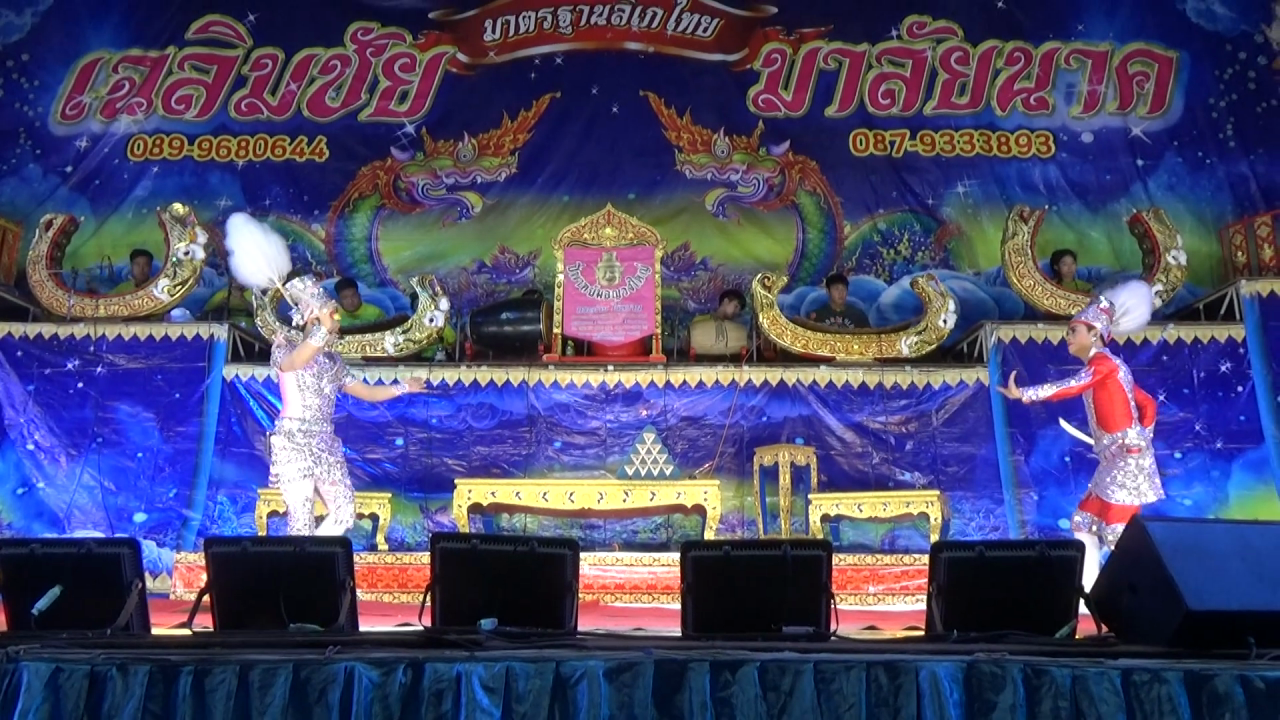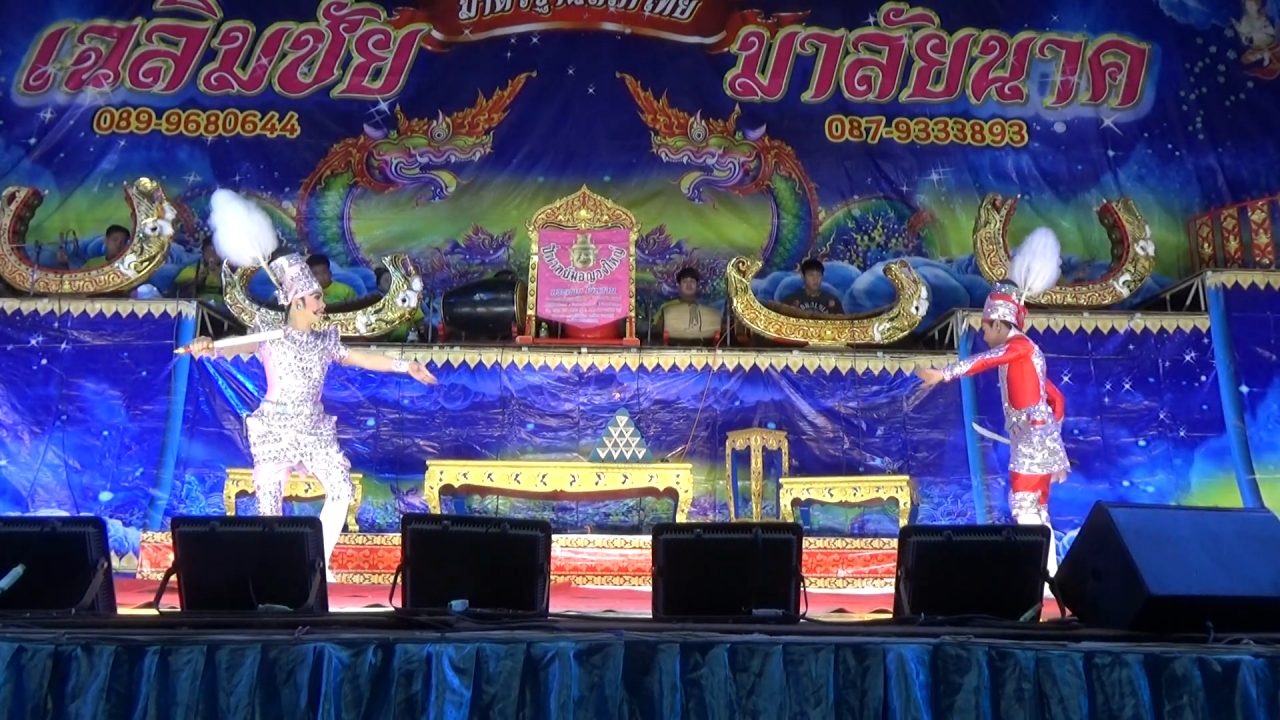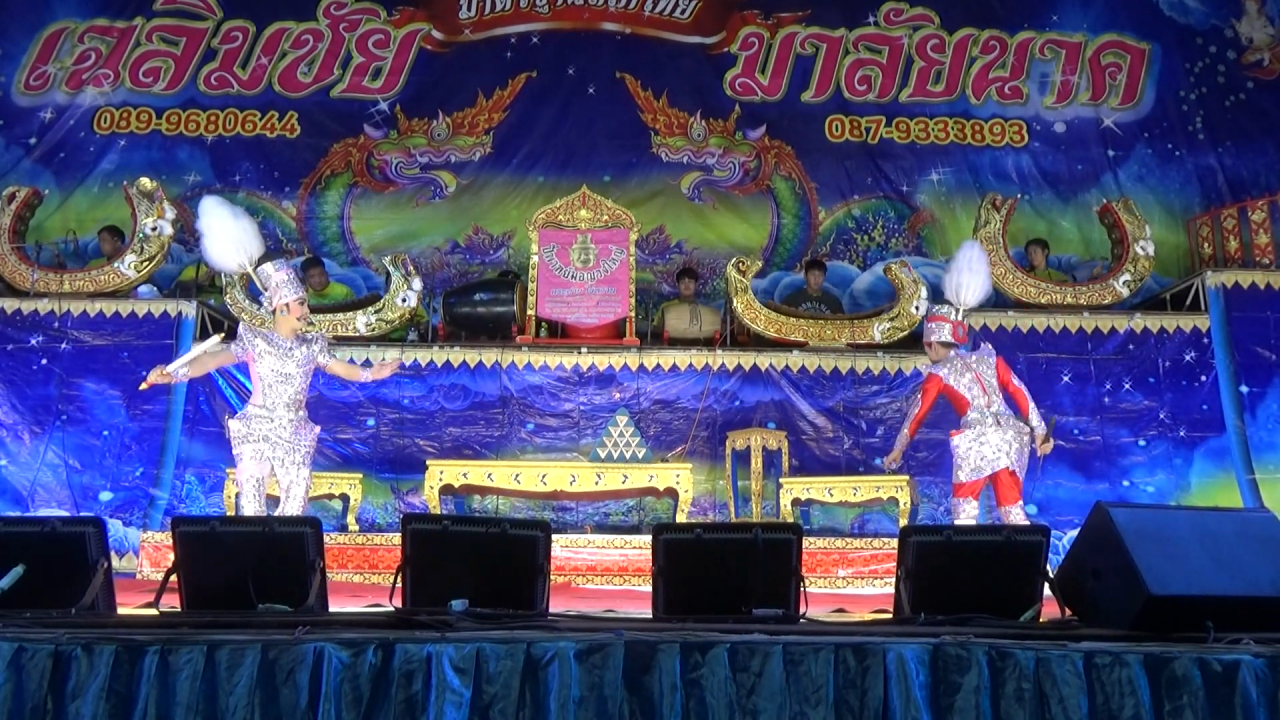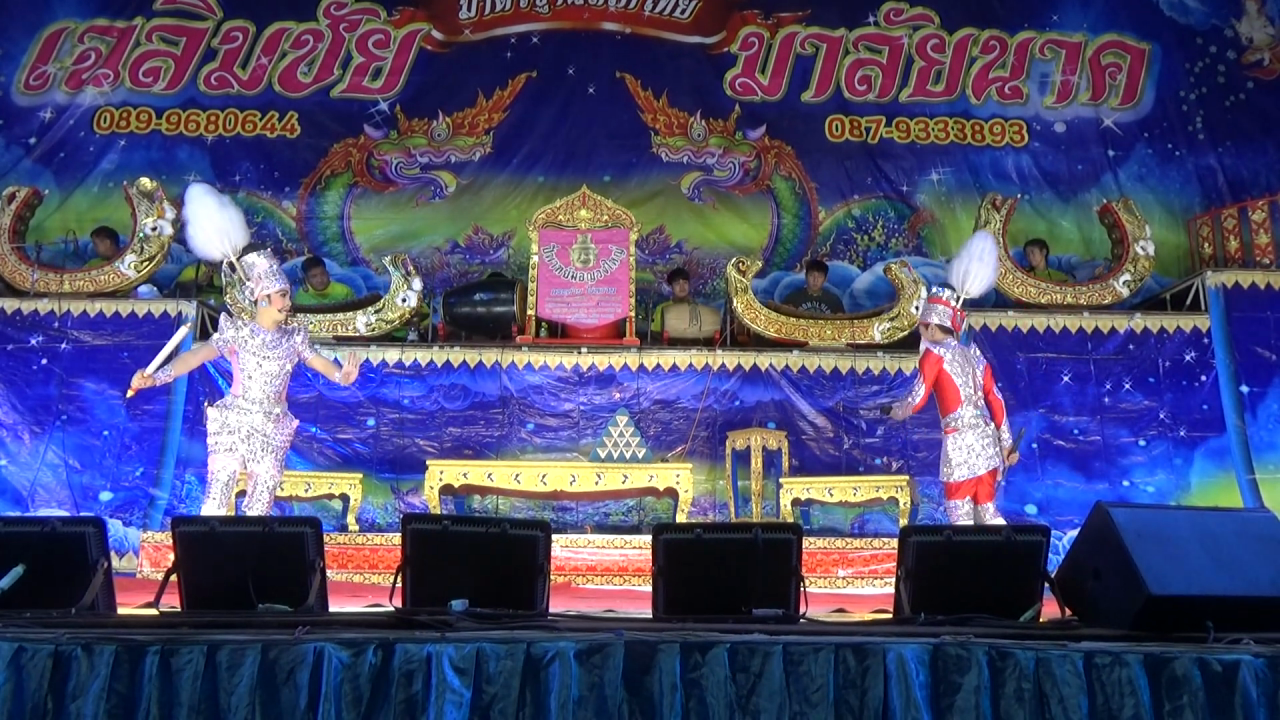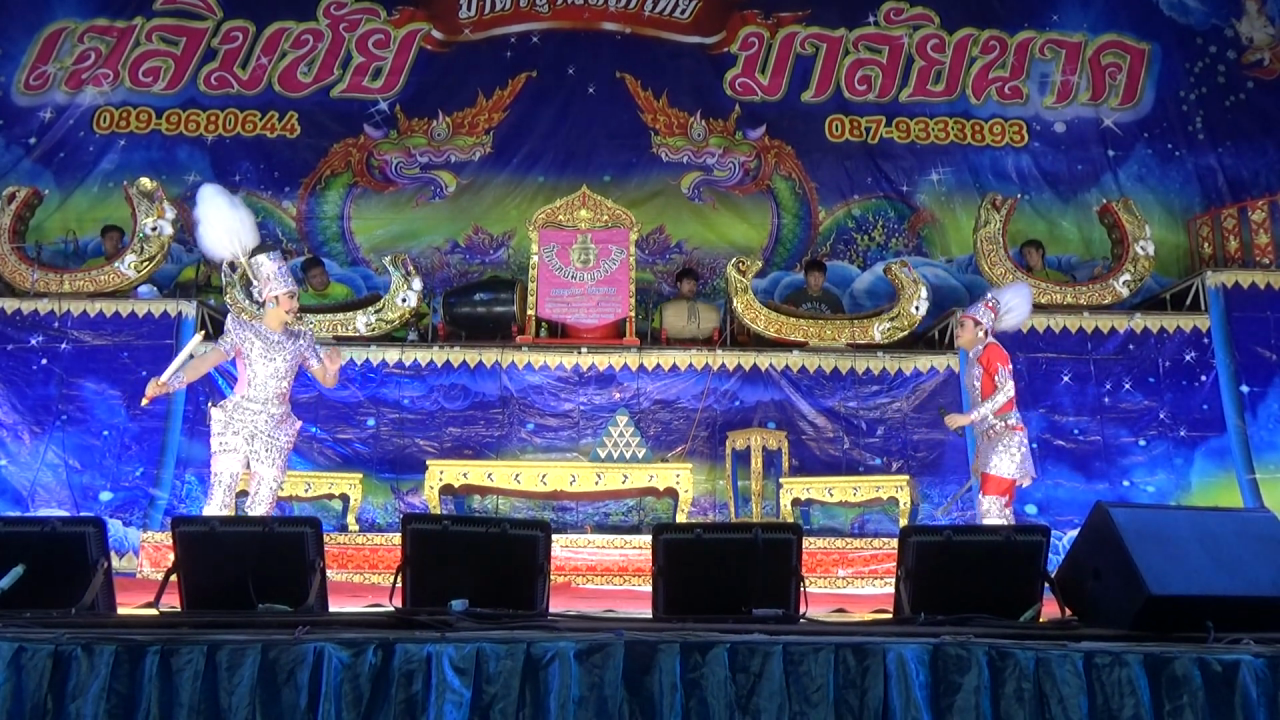
dt=1s
person 1, frame 1
left shoulder: (333, 361)
right shoulder: (285, 348)
left elbow: (367, 391)
right elbow: (295, 363)
left wrist: (404, 388)
right wrist: (324, 330)
left hip: (325, 444)
right hip: (293, 443)
left knee: (344, 512)
right knee: (301, 521)
person 1, frame 2
left shoulder: (325, 340)
right shoulder: (271, 334)
left elbow: (363, 358)
right elbow: (242, 345)
left wrist: (405, 366)
right wrist: (212, 349)
left hip: (314, 428)
right hip: (275, 427)
left knee: (342, 489)
right knee: (269, 499)
left ankle: (320, 561)
person 1, frame 3
left shoulder: (311, 346)
right shoulder: (254, 341)
left elbow: (341, 368)
right elbow: (215, 360)
left wrist: (370, 373)
right wrist: (173, 375)
left hip: (295, 436)
right hip: (256, 431)
left knee: (294, 506)
right knee: (252, 506)
person 1, frame 4
left shoulder: (294, 337)
right shoulder: (237, 331)
left elbow: (320, 362)
right elbow: (198, 355)
left wrist: (342, 376)
right wrist: (156, 377)
left hip: (272, 431)
right hip: (233, 425)
left knee: (261, 503)
right knee: (218, 495)
person 1, frame 5
left shoulder: (300, 340)
right shoulder: (243, 331)
left elbow: (324, 377)
right elbow: (207, 360)
left wrist: (331, 370)
right wrist: (168, 384)
left hip: (275, 430)
right hip: (237, 422)
left knee: (263, 501)
right knee: (221, 496)
person 2, frame 1
left shoulder: (1104, 362)
right shoulder: (1105, 369)
left elbow: (1070, 386)
right elbow: (1148, 404)
left wrist: (1022, 394)
right wrist: (1142, 441)
left hip: (1127, 460)
right hip: (1114, 462)
left knee: (1117, 533)
right knee: (1083, 523)
right ankle: (1089, 592)
person 2, frame 2
left shoulder: (1020, 345)
right shoulder: (1018, 353)
left elbow: (984, 360)
right elbow: (1056, 398)
left wrist: (943, 374)
right wrist: (1052, 434)
left hip: (1033, 436)
right hip: (1031, 437)
left knee: (1022, 505)
right knee: (1036, 509)
left ankle: (1042, 568)
right ankle: (1049, 571)
person 2, frame 3
left shoulder: (939, 375)
right shoulder: (988, 356)
left elbow: (918, 413)
right elbow: (1019, 392)
left wrist: (898, 449)
right wrist: (1039, 430)
left hip: (976, 441)
right hip: (1009, 438)
left knee: (964, 512)
right knee: (1013, 509)
person 2, frame 4
left shoulder: (933, 352)
right shoulder: (973, 354)
left elbow: (918, 399)
right elbow: (996, 400)
left wrist: (898, 410)
right wrist: (1006, 442)
left hip: (960, 442)
right hip: (986, 441)
left knee: (960, 517)
right knee: (987, 512)
person 2, frame 5
left shoulder: (991, 351)
right shoulder: (973, 363)
left elbow: (1007, 390)
left wrist: (969, 416)
right wrist: (979, 456)
left hip: (1005, 439)
right hip: (991, 444)
left knee: (990, 509)
right knee: (1001, 514)
